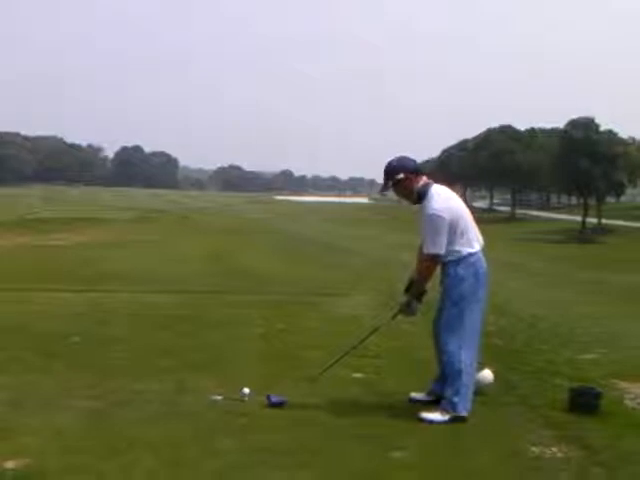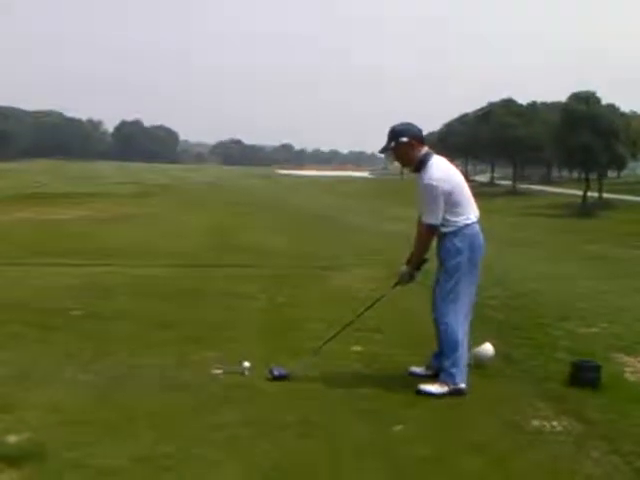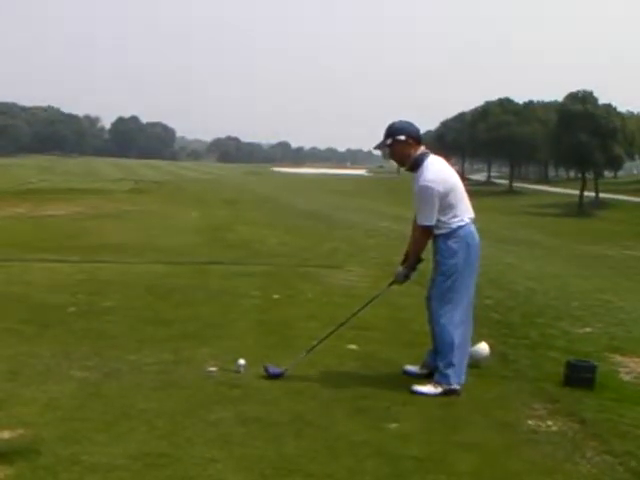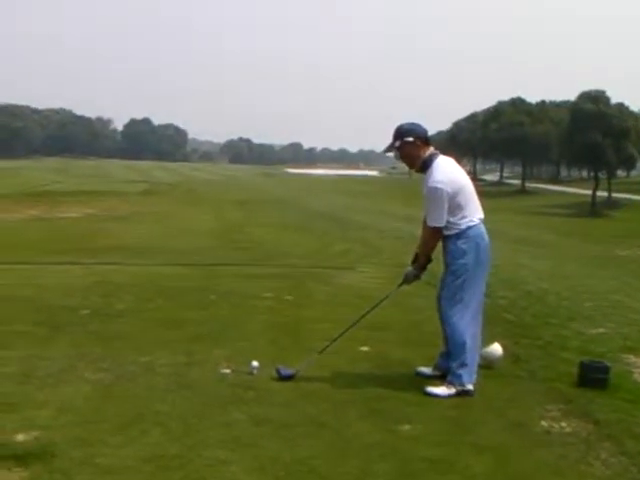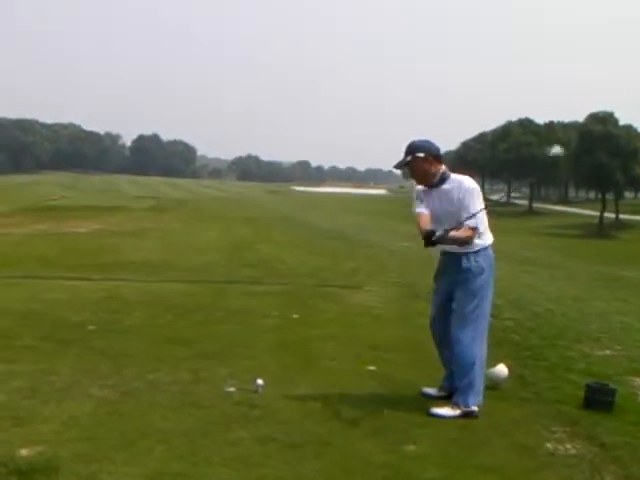
dt=1s
person 1, frame 1
left shoulder: (434, 208)
right shoulder: (434, 194)
left elbow: (432, 259)
right elbow: (426, 247)
left wrist: (413, 296)
right wrist: (413, 281)
left hip: (464, 270)
right hip: (458, 268)
left knee: (456, 336)
right knee: (444, 331)
left ankle: (455, 406)
right ankle: (442, 389)
person 1, frame 2
left shoulder: (432, 178)
right shoulder: (434, 164)
left elbow: (429, 228)
right elbow: (425, 221)
left wrist: (411, 266)
right wrist: (413, 258)
left hip: (460, 241)
right hip: (456, 239)
left knee: (450, 307)
right knee: (443, 304)
left ankle: (453, 378)
right ankle: (441, 363)
person 1, frame 3
left shoulder: (428, 180)
right shoulder: (430, 164)
left elbow: (425, 229)
right elbow: (420, 222)
left wrist: (408, 267)
right wrist: (408, 257)
left hip: (456, 242)
right hip: (452, 240)
left knee: (447, 308)
right knee: (437, 304)
left ankle: (448, 378)
right ankle: (436, 362)
person 1, frame 4
left shoulder: (436, 181)
right shoulder: (441, 163)
left elbow: (435, 230)
right elbow: (430, 222)
left wrist: (418, 266)
right wrist: (418, 256)
left hip: (465, 243)
right hip: (463, 240)
left knee: (457, 308)
right knee: (448, 304)
left ankle: (461, 379)
right ankle: (448, 363)
person 1, frame 5
left shoulder: (465, 186)
right shoulder: (422, 192)
left elbow: (469, 233)
right elbow: (423, 219)
left wrist: (449, 236)
right wrist: (429, 234)
left hip: (474, 263)
right hip: (449, 262)
left knee: (465, 333)
right knee: (441, 326)
left ankle: (467, 401)
right ankle: (453, 383)
